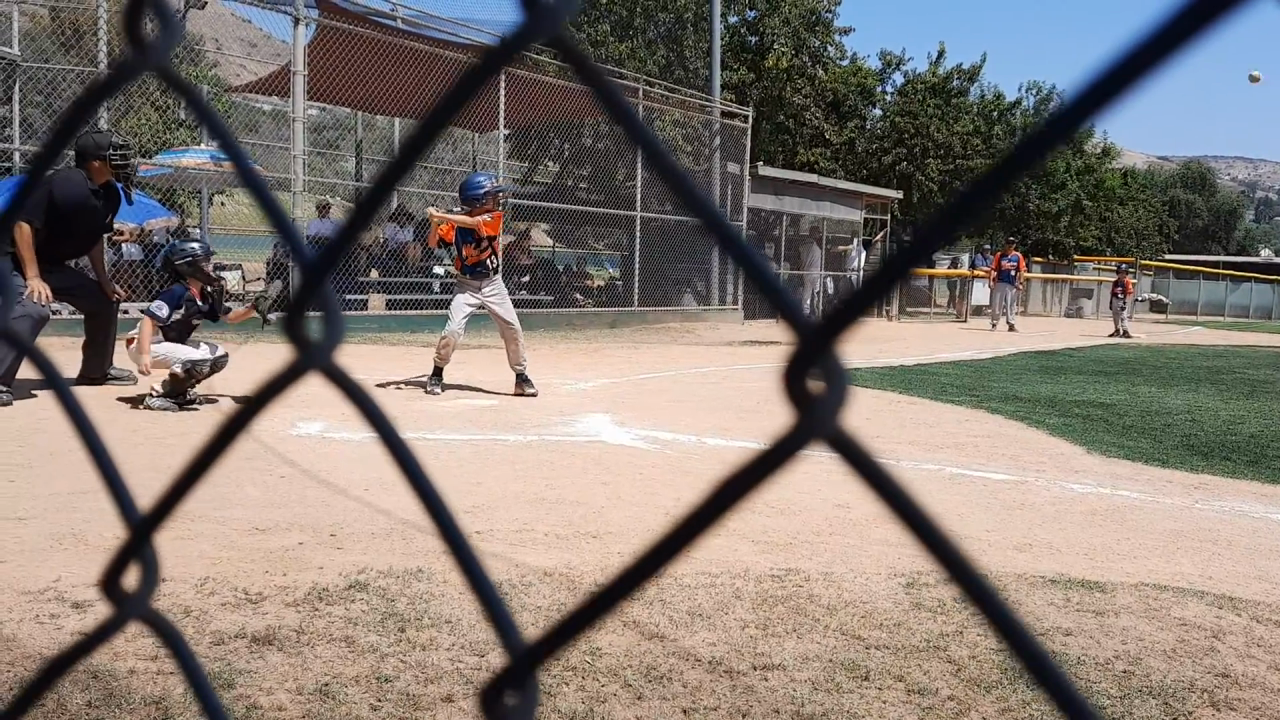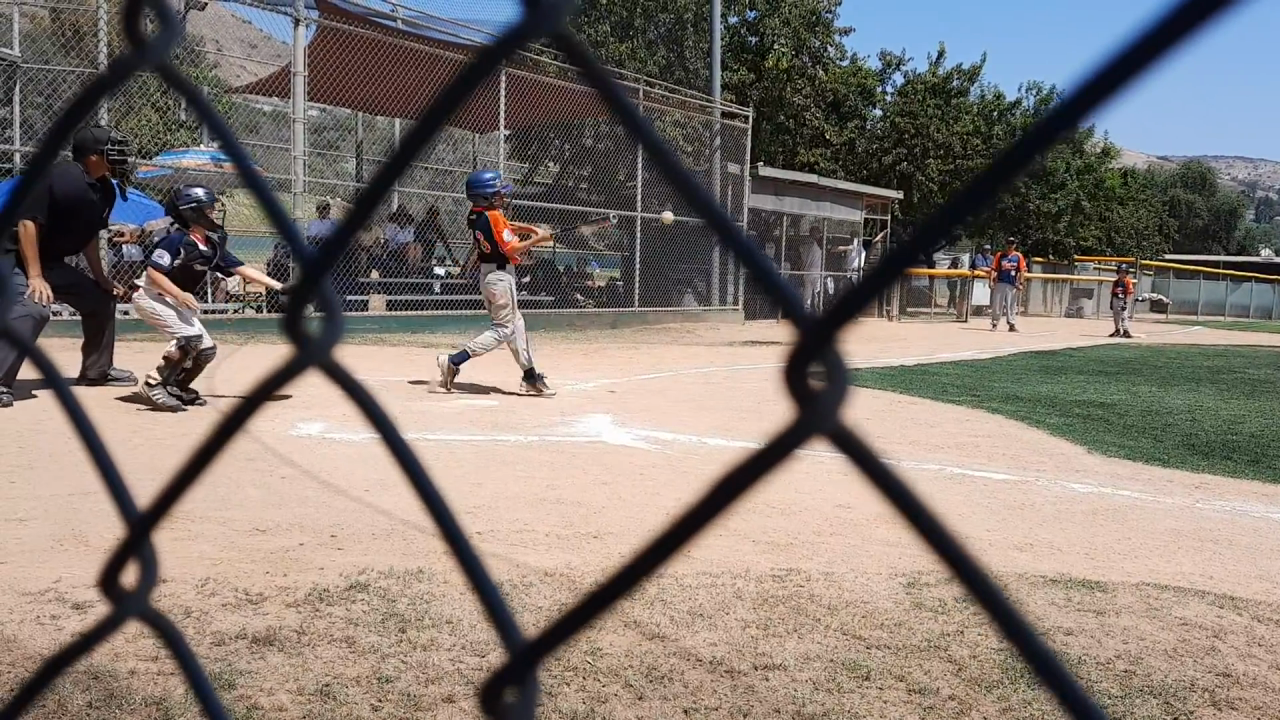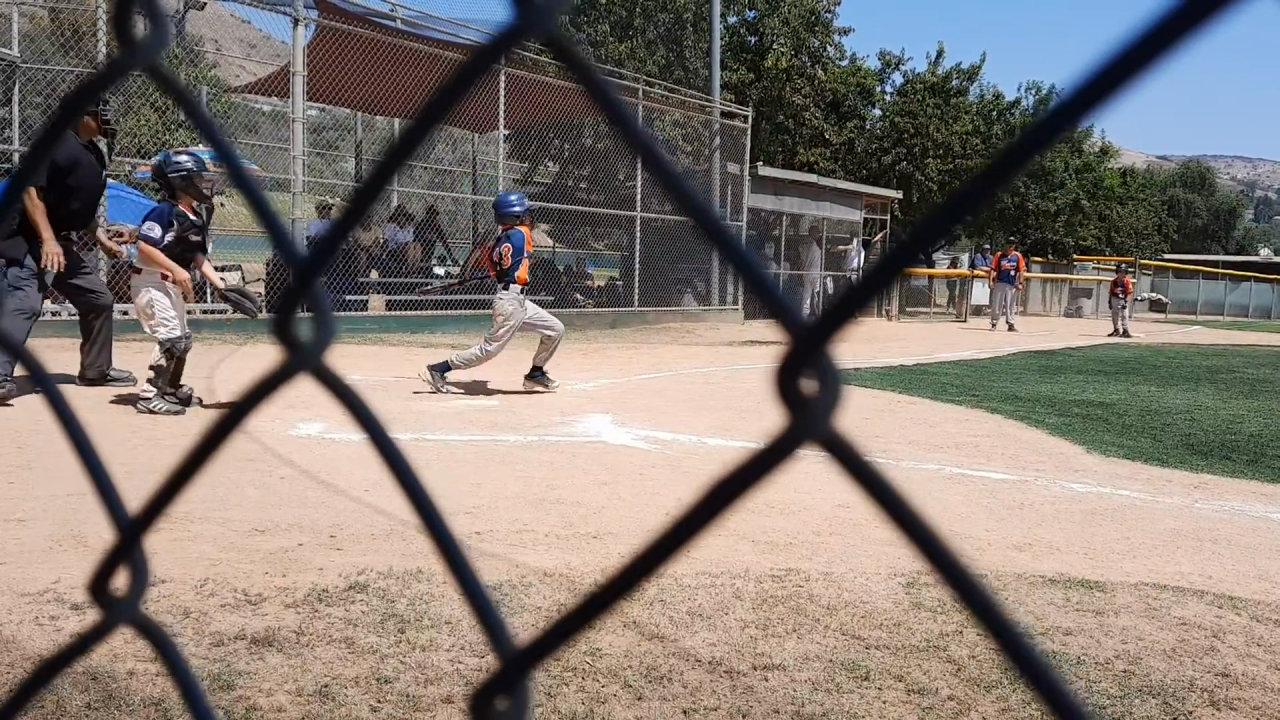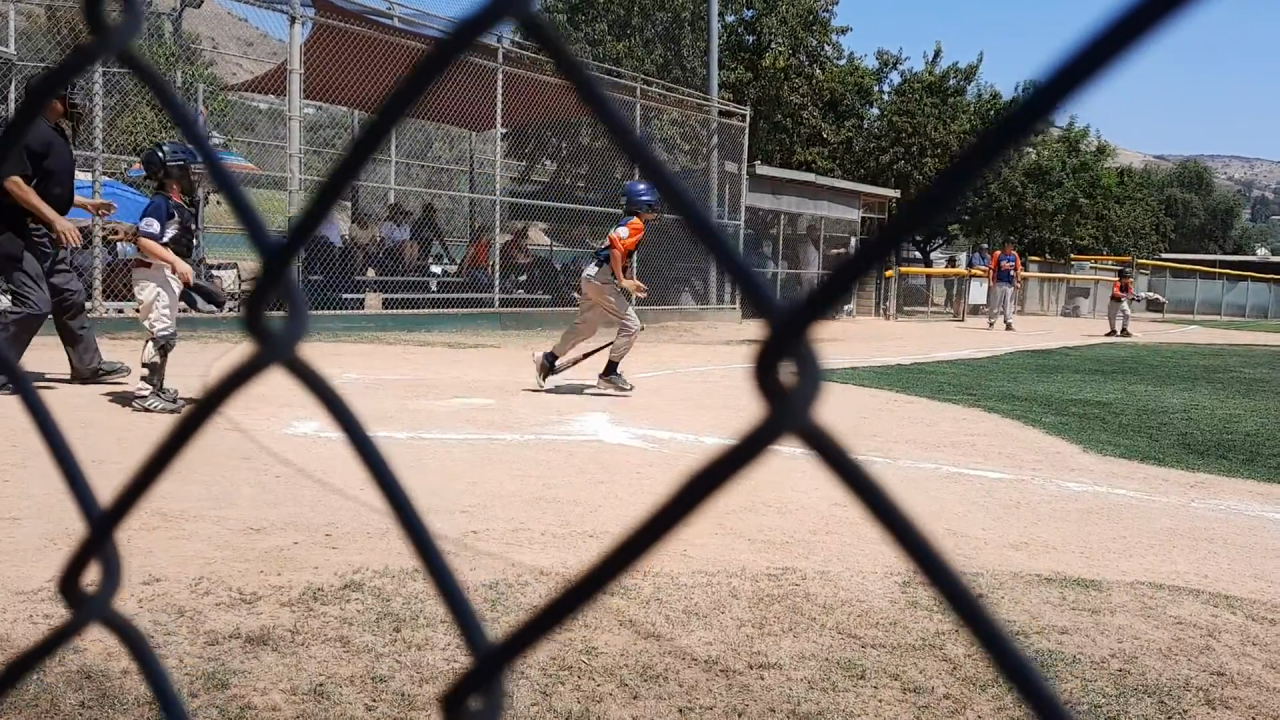
dt=0.4s
person 1, frame 1
left shoulder: (110, 194)
right shoulder: (64, 183)
left elbow: (95, 237)
right elbow: (23, 224)
left wrist: (103, 280)
right wrist: (33, 277)
left hip: (55, 264)
left knee: (104, 301)
right knee: (33, 309)
left ankle: (96, 371)
person 1, frame 2
left shoulder: (106, 190)
right shoulder: (60, 177)
left elbow: (90, 234)
right elbow: (27, 223)
left wrist: (101, 278)
right wrist: (35, 277)
left hip: (53, 261)
left knee: (101, 300)
right knee: (34, 308)
left ankle: (97, 370)
person 1, frame 3
left shoulder: (96, 154)
right shoulder: (57, 144)
right elbow: (31, 192)
left wrist: (103, 240)
right wrist: (48, 240)
left hip: (62, 243)
right hip: (28, 240)
left knee: (99, 298)
right knee: (25, 302)
left ankle: (97, 370)
person 1, frame 4
left shoulder: (57, 132)
right shoulder: (27, 129)
left wrist: (85, 203)
right wrist: (55, 218)
left hip: (49, 233)
left knee: (71, 297)
right knee: (33, 304)
left ankle: (88, 366)
person 2, frame 1
left shoulder: (206, 296)
right shoulder: (177, 292)
left elbow: (230, 316)
right elbow: (148, 321)
left wrist: (253, 308)
right wrist: (145, 354)
left hip: (169, 345)
right hip: (146, 346)
left knee: (219, 356)
right knee: (198, 361)
left ankle: (176, 390)
right ankle: (158, 395)
person 2, frame 2
left shoulder: (213, 246)
right shoulder: (176, 240)
left elbow: (242, 269)
right elbow: (153, 272)
left wrist: (277, 286)
right wrist: (178, 294)
left hip: (177, 302)
right hip: (150, 296)
left knee: (206, 349)
right knee: (190, 336)
left ankle: (176, 388)
right ankle: (155, 383)
person 2, frame 3
left shoulder: (198, 217)
right shoulder: (165, 211)
left elbow: (199, 258)
right elbow: (144, 246)
left wrist: (220, 285)
right wrist: (176, 270)
left hip: (170, 285)
right hip: (151, 281)
left knee: (183, 340)
right knee: (171, 338)
left ankle: (171, 389)
right ankle: (149, 395)
person 2, frame 4
left shoulder: (180, 204)
right shoulder: (160, 203)
right elbow: (144, 241)
left wrist: (182, 272)
right wrist: (177, 263)
left hip: (168, 276)
right hip: (154, 275)
left knee: (165, 335)
right knee: (162, 334)
left ankle: (156, 389)
right ankle: (144, 394)
person 3, frame 1
left shoulder: (495, 217)
right shoulder: (456, 222)
left elbow: (473, 223)
right elbow: (432, 244)
left wrist: (441, 215)
right wrist: (435, 221)
left hip: (493, 284)
right hip: (466, 285)
left knee: (513, 328)
right knee: (452, 331)
left ankle: (521, 378)
right ankle: (436, 375)
person 3, frame 2
left shoulder: (474, 215)
right shoulder: (492, 216)
left elbow: (510, 227)
right elbow: (512, 249)
left wrist: (533, 230)
right wrist: (537, 239)
left hip: (490, 276)
right hip: (499, 278)
left knee: (516, 326)
right knee: (503, 330)
left ankle: (530, 377)
right ankle: (453, 361)
person 3, frame 3
left shoulder: (498, 241)
right shoulder: (523, 232)
left elbow: (493, 270)
right elbow: (526, 255)
left hip: (518, 299)
right hip: (511, 300)
left knee: (555, 330)
right knee: (490, 348)
left ankle: (536, 374)
right ankle: (436, 371)
person 3, frame 4
left shoulder: (627, 223)
right shoulder: (636, 224)
right elbow: (615, 242)
left wrist: (631, 282)
right wrist: (622, 280)
left hip: (592, 274)
right hip: (601, 278)
left knee: (584, 328)
right knee: (631, 325)
left ankle: (548, 360)
right ankle: (609, 373)
